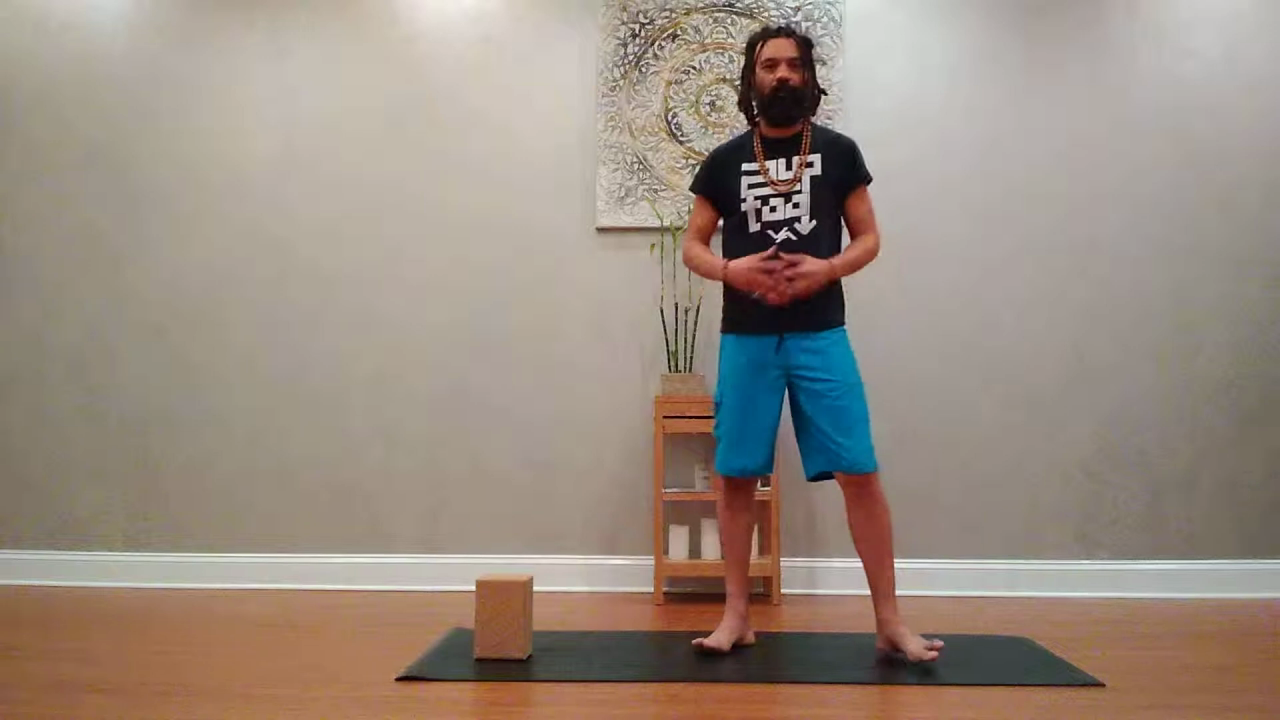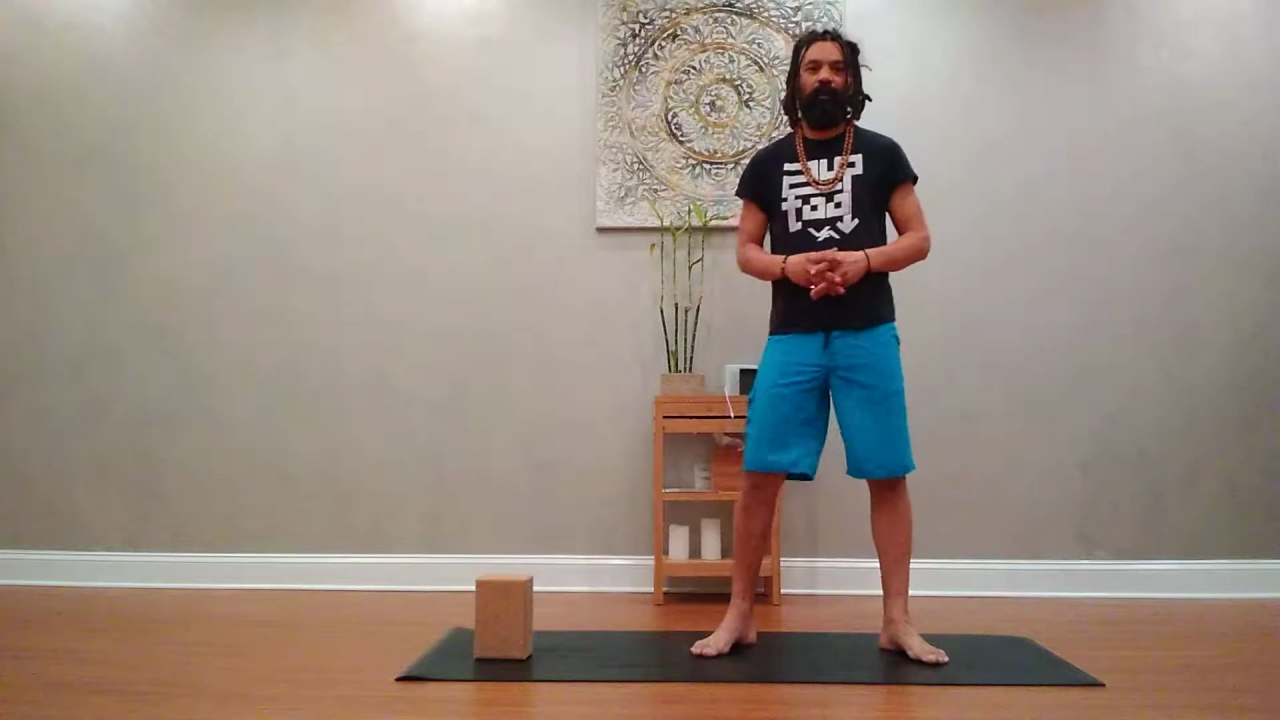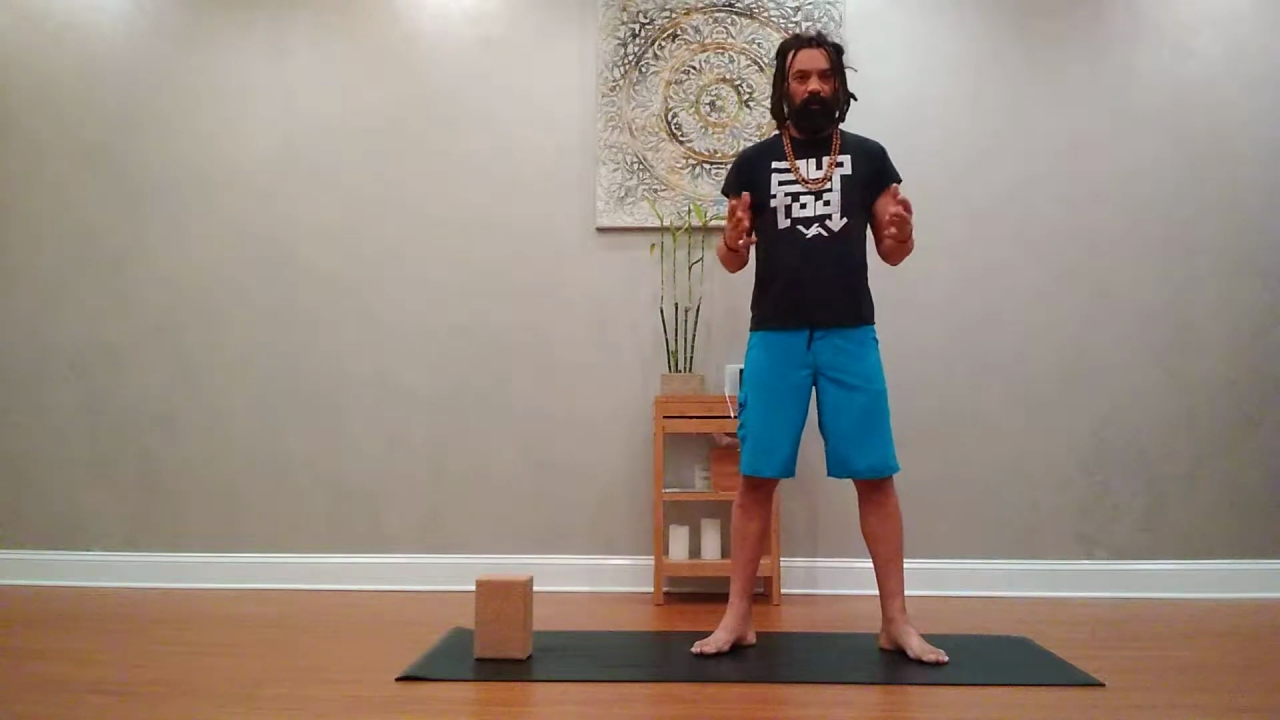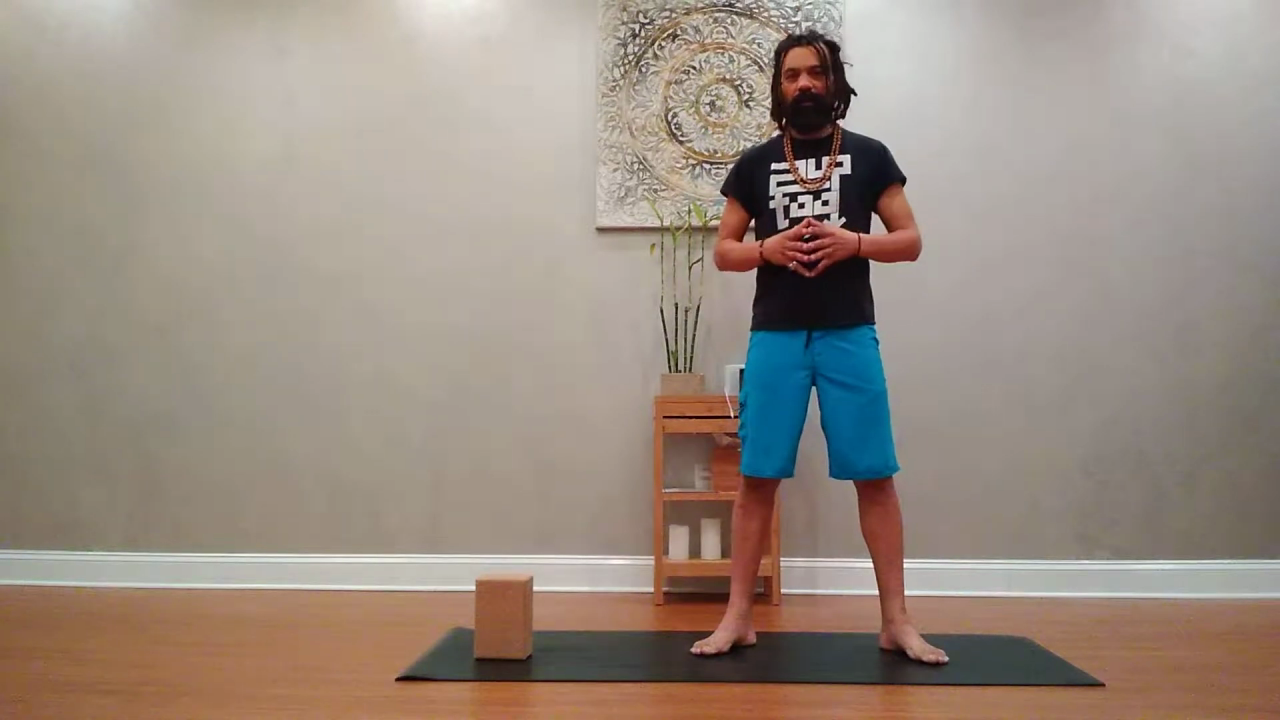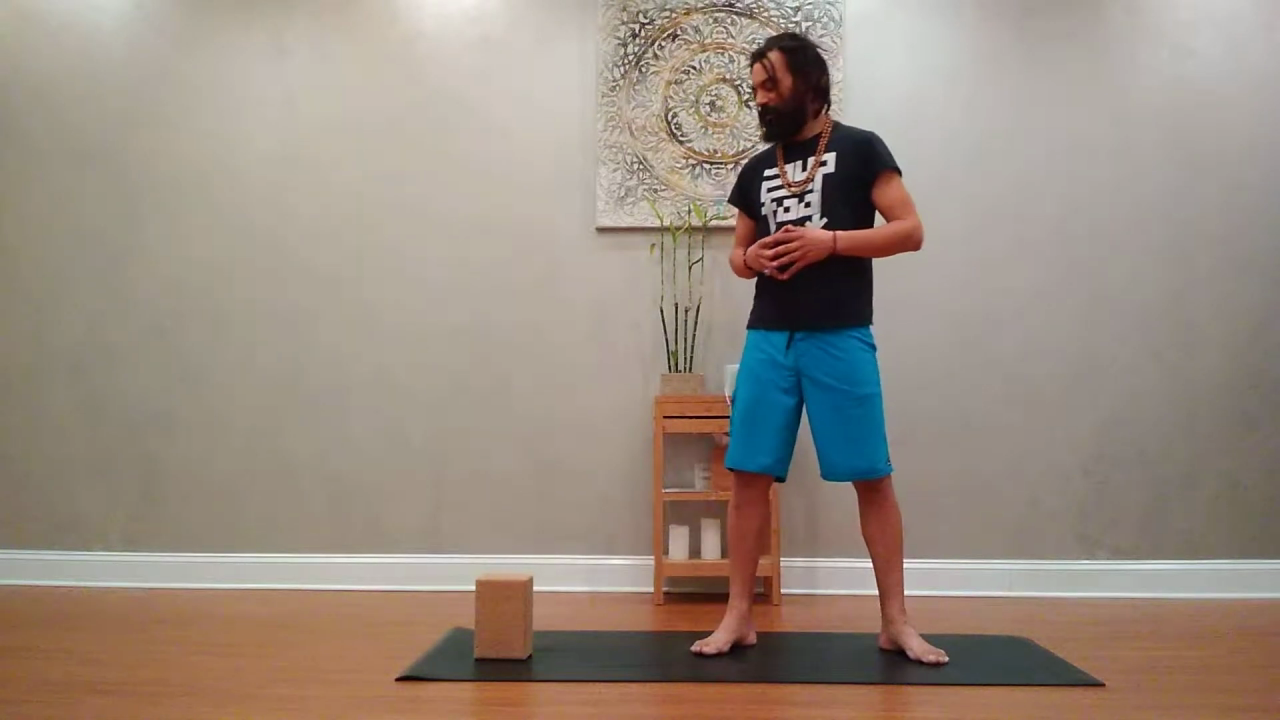
dt=0.7s
person 1, frame 1
left shoulder: (839, 151)
right shoulder: (725, 160)
left elbow: (868, 236)
right elbow: (692, 244)
left wrist: (828, 268)
right wrist: (729, 269)
left hip: (821, 336)
right hip: (747, 339)
left knee: (860, 473)
right knee: (737, 477)
left ankle: (889, 621)
right ankle: (736, 616)
person 1, frame 2
left shoulder: (883, 154)
right shoulder: (768, 163)
left elbow: (918, 239)
right elbow: (746, 251)
left wrist: (866, 260)
right wrist: (789, 266)
left hip: (868, 334)
right hip: (791, 337)
left knee: (888, 477)
right knee: (761, 474)
left ankle: (897, 621)
right ankle: (739, 616)
person 1, frame 3
left shoulder: (869, 156)
right shoulder: (753, 162)
left elbow: (892, 251)
right elbow: (731, 261)
left wrist: (902, 231)
right wrist: (733, 239)
left hip: (850, 336)
right hip: (774, 337)
left knee: (874, 475)
right knee: (756, 477)
left ankle: (895, 620)
right ankle: (738, 616)
person 1, frame 4
left shoulder: (869, 155)
right shoulder: (755, 163)
left elbow: (910, 241)
right elbow: (723, 251)
left wrist: (852, 241)
right wrist: (767, 248)
left hip: (850, 336)
right hip: (775, 338)
left knee: (875, 476)
right knee: (758, 477)
left ankle: (896, 620)
right ankle: (738, 616)
person 1, frame 5
left shoulder: (860, 148)
right shoulder: (757, 168)
left elbow: (910, 231)
right elbow: (736, 253)
left wrist: (828, 241)
right wrist: (753, 257)
left hip: (841, 338)
right hip: (768, 339)
left knee: (871, 478)
right knee: (749, 475)
left ankle: (895, 620)
right ankle: (738, 616)
